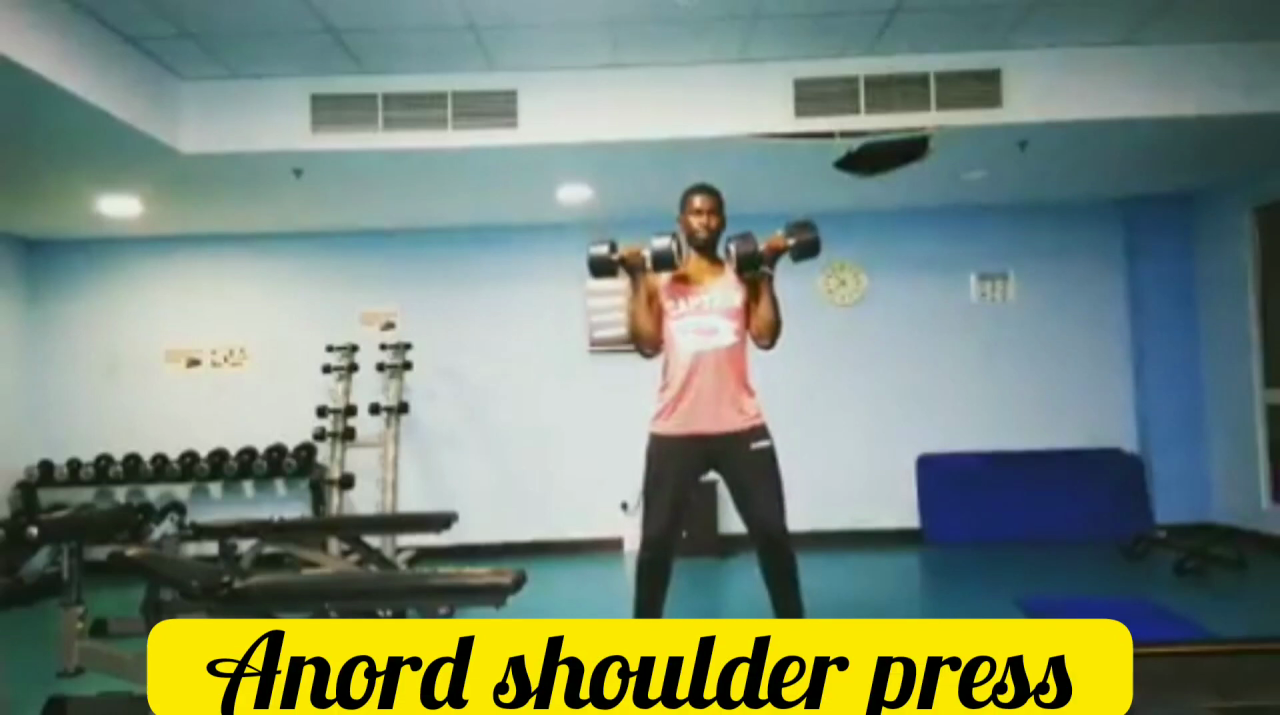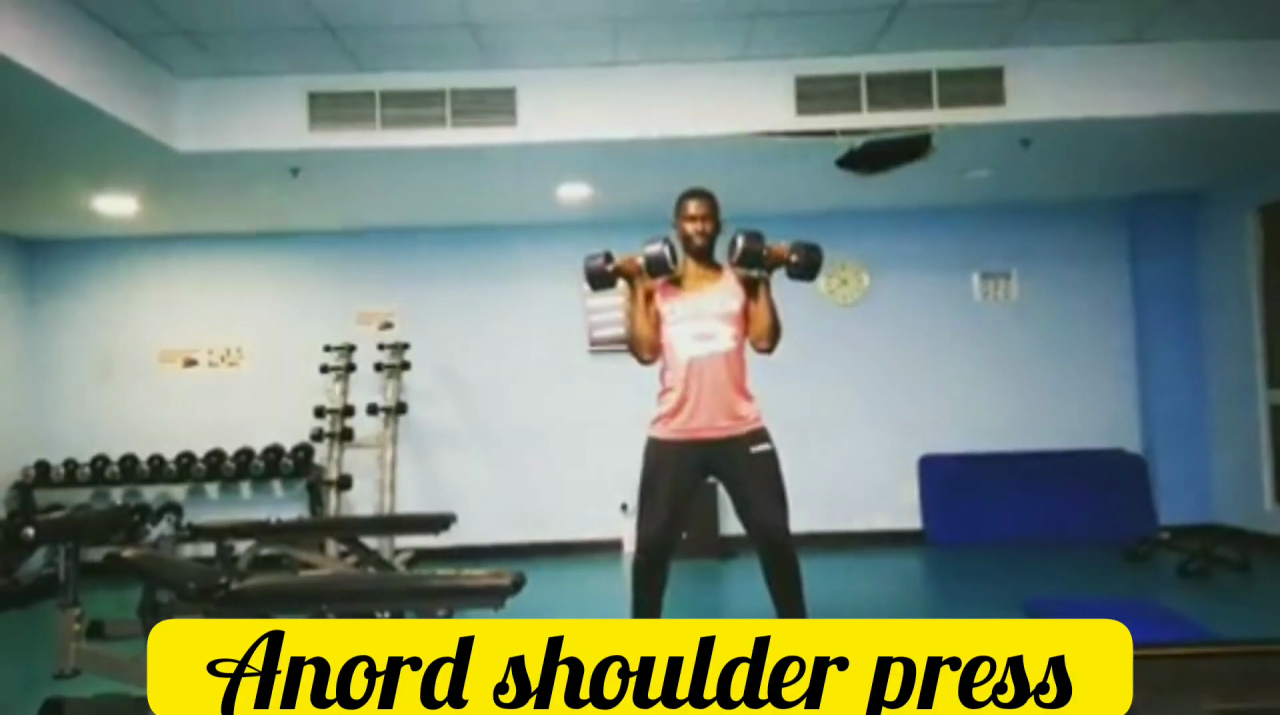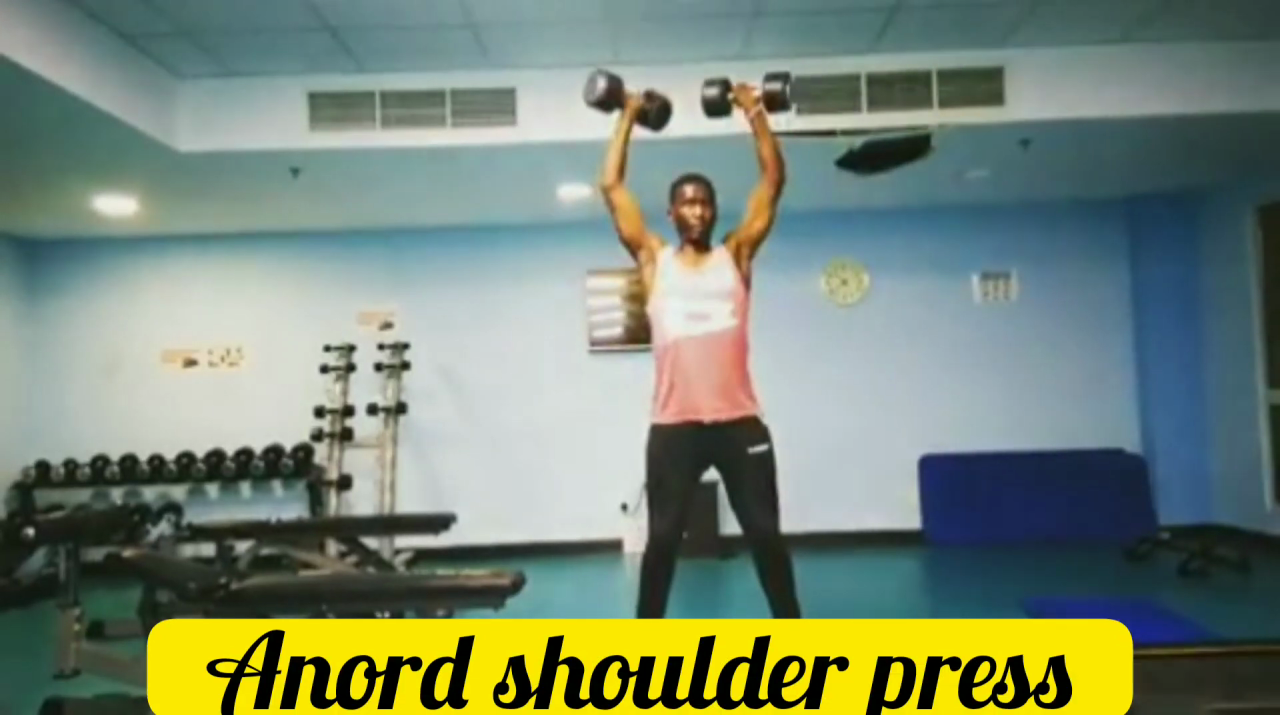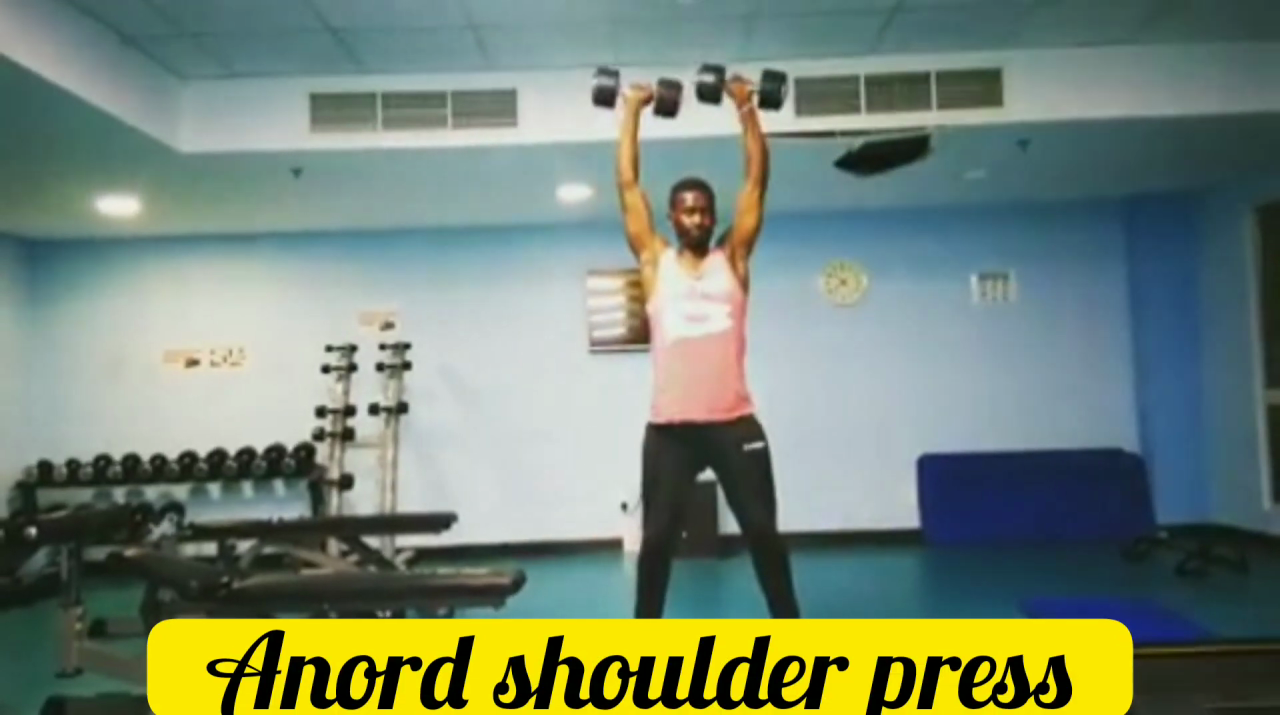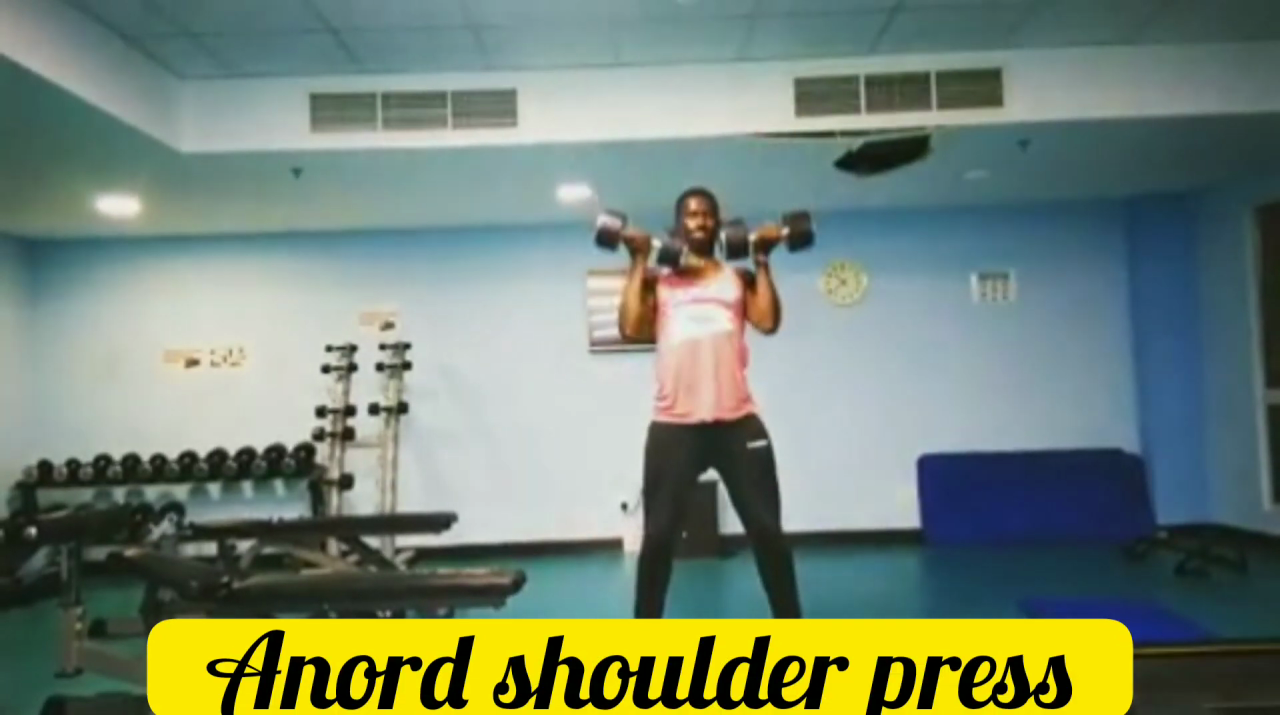
dt=1s
person 1, frame 1
left shoulder: (743, 276)
right shoulder: (660, 280)
left elbow: (766, 336)
right elbow: (647, 344)
left wrist: (766, 272)
right wrist: (637, 278)
left hip: (740, 426)
right hip: (675, 429)
left knee: (771, 530)
right knee: (657, 537)
person 1, frame 2
left shoulder: (741, 282)
right shoulder: (657, 288)
left elbow: (765, 341)
right elbow: (644, 352)
left wrist: (763, 281)
right wrist: (635, 288)
left hip: (740, 430)
right hip: (673, 435)
left knee: (774, 535)
right knee: (652, 542)
person 1, frame 3
left shoulder: (736, 255)
right shoulder: (654, 260)
left elbow: (772, 177)
right elbow: (611, 186)
left wrist: (753, 111)
right wrist: (627, 119)
left hip: (738, 422)
right hip: (674, 426)
left knee: (765, 536)
right knee: (662, 539)
person 1, frame 4
left shoulder: (733, 258)
right shoulder: (655, 261)
left elbow: (756, 177)
right elbow: (627, 183)
left wrist: (745, 108)
right wrist: (632, 109)
left hip: (734, 423)
right hip: (670, 428)
left knee: (763, 533)
right knee: (657, 539)
person 1, frame 5
left shoulder: (739, 278)
right shoulder: (658, 282)
left elbow: (768, 322)
right elbow: (630, 327)
left wrist: (762, 261)
right wrist: (638, 262)
left hip: (737, 421)
right hip: (674, 425)
left knee: (767, 529)
right knee: (659, 535)
